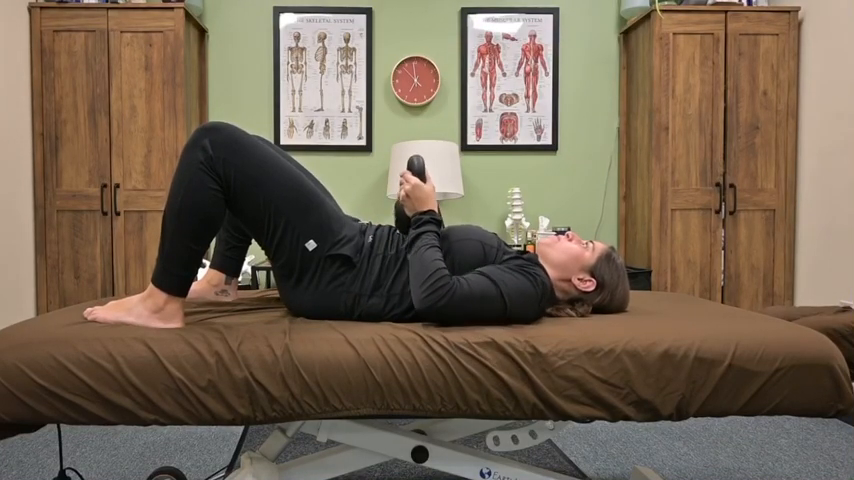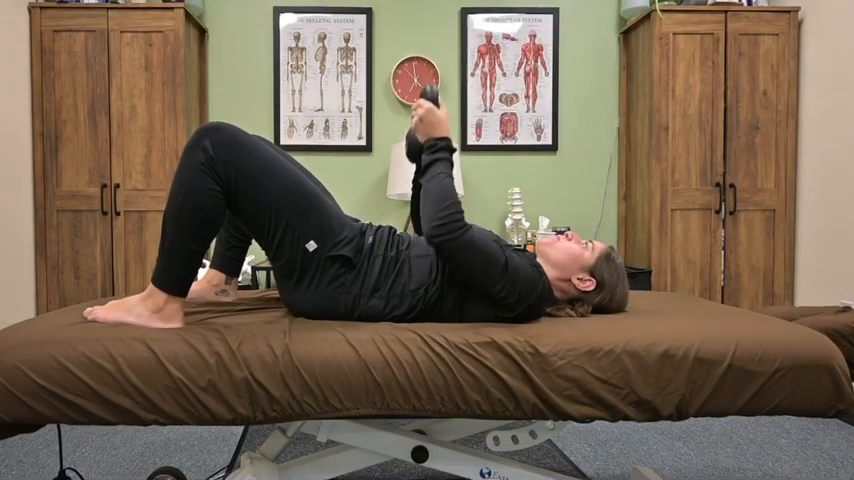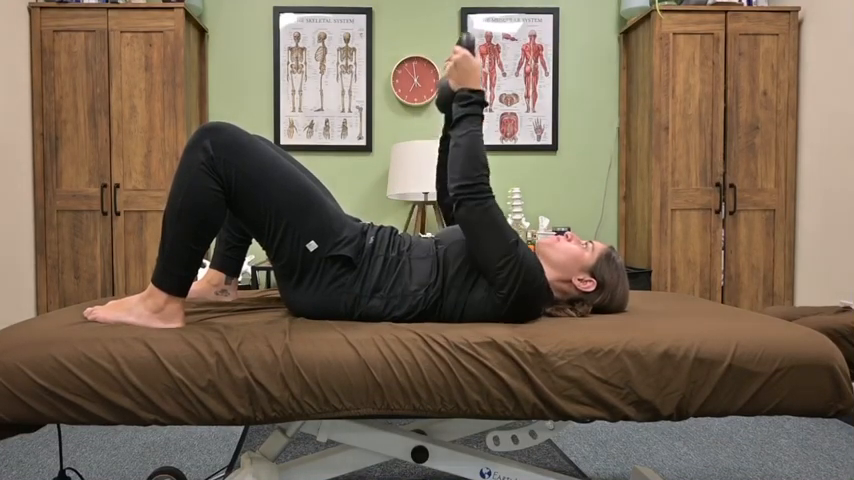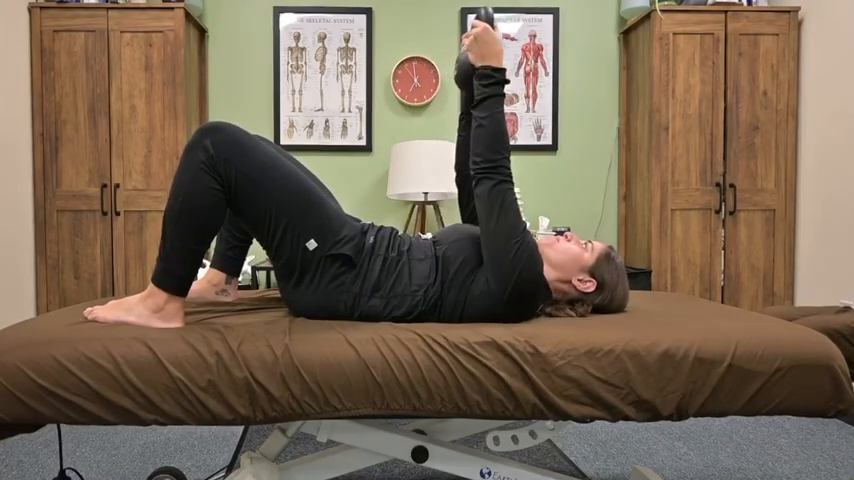
dt=0.4s
person 1, frame 1
left shoulder: (526, 290)
right shoulder: (521, 267)
left elbow: (433, 296)
left wrist: (424, 216)
right wrist: (422, 214)
left hip: (333, 271)
right hip: (352, 245)
left knee: (214, 144)
right knee: (241, 151)
left ankle: (161, 302)
right ankle: (219, 280)
person 1, frame 2
left shoulder: (522, 287)
right shoulder: (517, 271)
left elbow: (442, 230)
right elbow: (434, 232)
left wrist: (438, 146)
right wrist: (424, 151)
left hip: (335, 271)
right hip: (353, 249)
left knee: (215, 144)
right knee: (245, 150)
left ankle: (161, 302)
right ankle: (218, 280)
person 1, frame 3
left shoulder: (521, 286)
right shoulder: (514, 271)
left elbow: (469, 192)
right elbow: (457, 204)
left wrist: (470, 97)
right wrist: (455, 107)
left hip: (335, 271)
right hip: (352, 251)
left knee: (215, 144)
right knee: (245, 151)
left ankle: (162, 302)
right ankle: (218, 279)
person 1, frame 4
left shoulder: (520, 282)
right shoulder: (511, 268)
left elbow: (492, 175)
right elbow: (471, 181)
left wrist: (491, 73)
right wrist: (472, 88)
left hip: (335, 271)
right hip: (353, 251)
left knee: (216, 143)
right knee: (244, 151)
left ankle: (161, 302)
right ankle: (219, 280)
